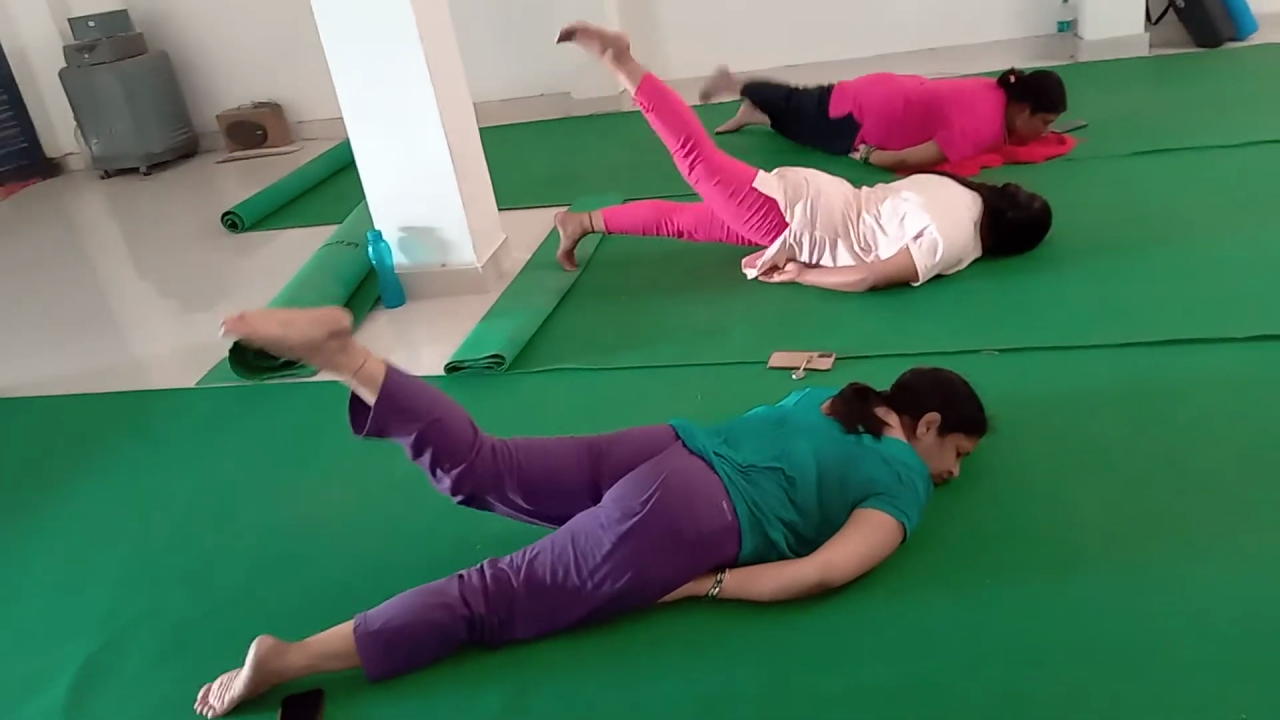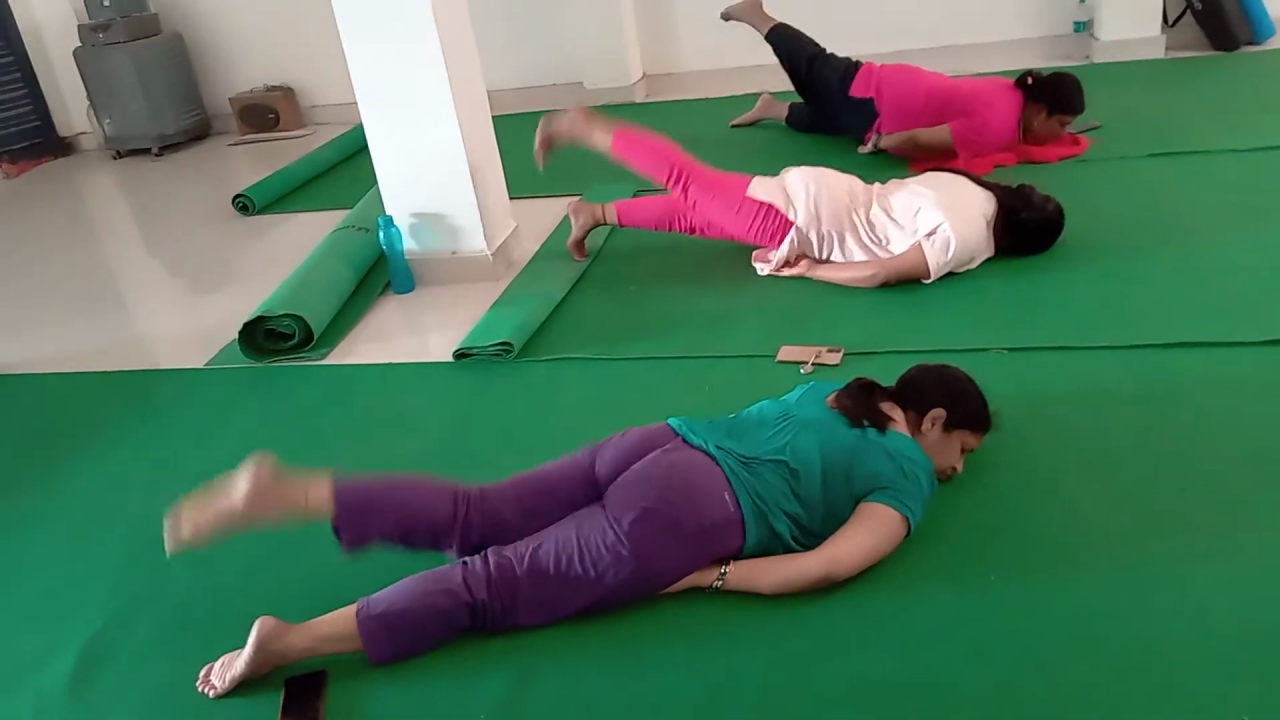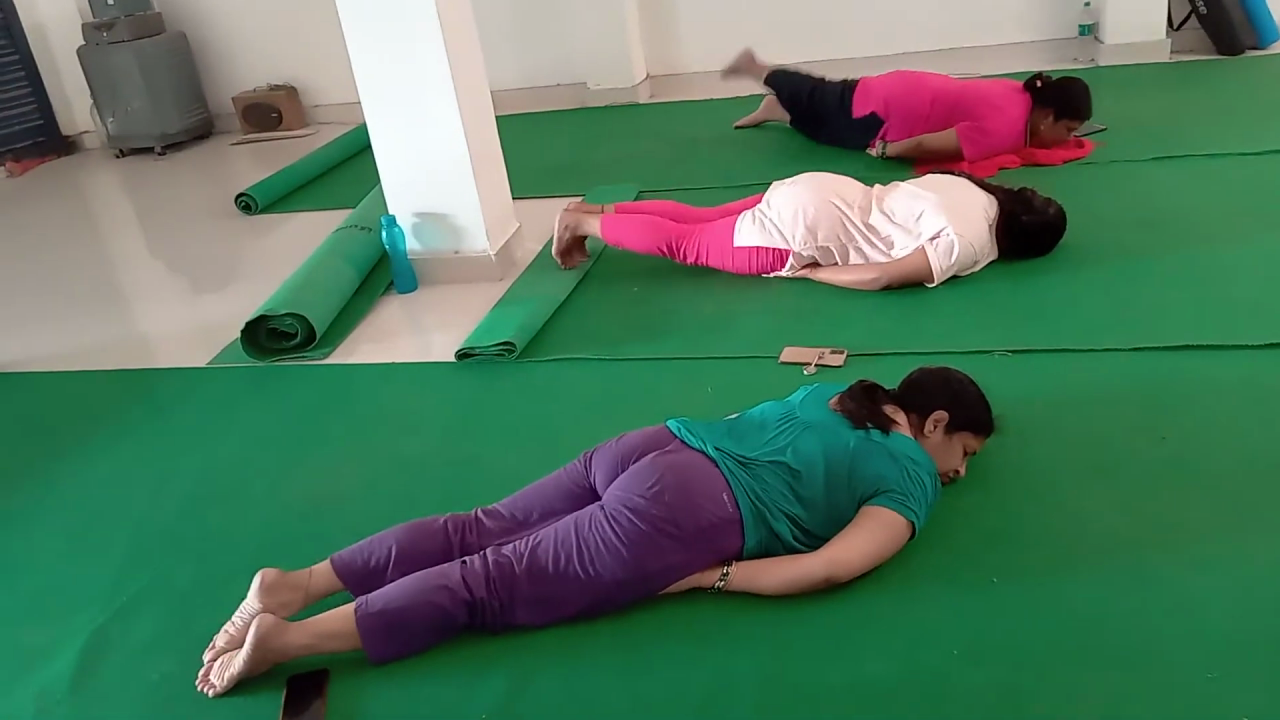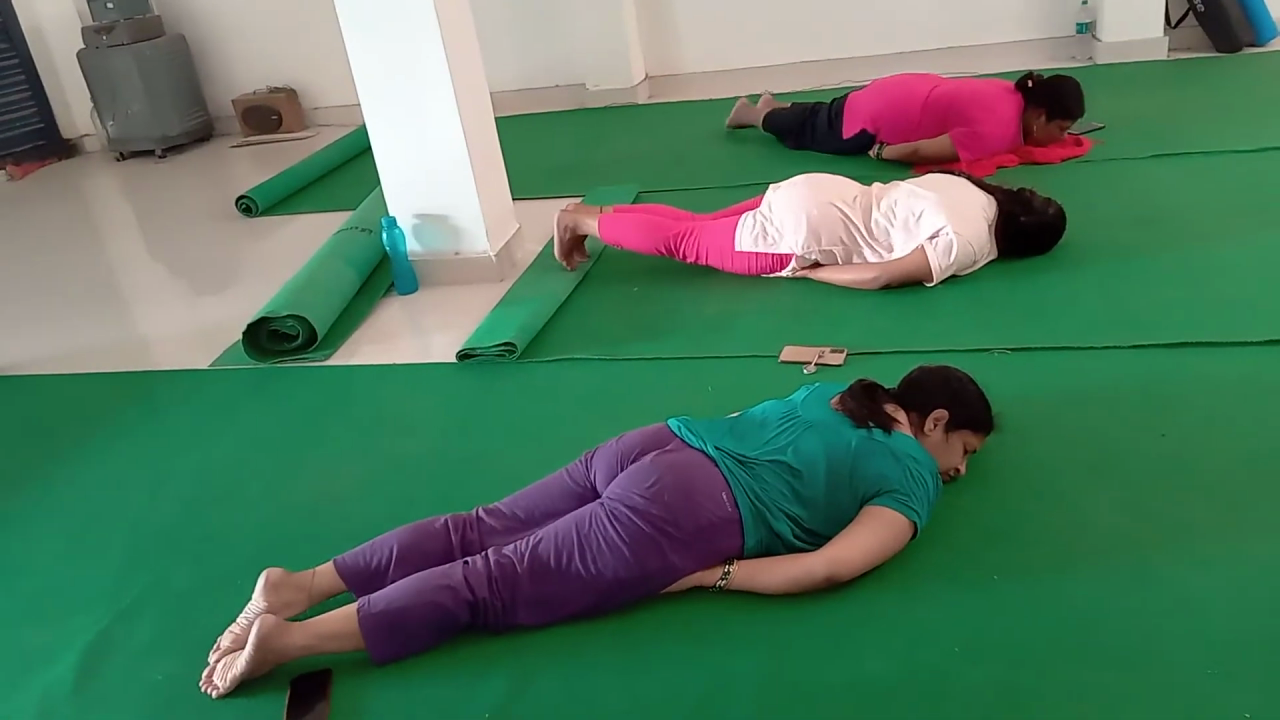
dt=0.3s
person 1, frame 1
left shoulder: (833, 397)
right shoulder: (903, 486)
right elbow: (827, 572)
right wrist: (703, 584)
left hip: (657, 446)
right hip: (679, 516)
left knee: (472, 466)
right knee: (490, 601)
left ankle: (333, 342)
person 1, frame 2
left shoulder: (839, 393)
right shoulder: (907, 480)
right elbow: (827, 567)
right wrist: (710, 576)
left hip: (658, 444)
right hip: (686, 514)
left knee: (469, 519)
right knee: (493, 586)
left ankle: (279, 490)
right ankle: (285, 642)
person 1, frame 3
left shoulder: (843, 395)
right shoulder: (910, 483)
right elbow: (831, 568)
right wrist: (711, 576)
left hip: (653, 446)
right hip: (680, 514)
left knee: (477, 534)
right knee: (493, 585)
left ankle: (292, 584)
right ankle: (285, 637)
person 1, frame 4
left shoulder: (845, 393)
right shoulder: (911, 480)
right elbow: (832, 567)
right wrist: (714, 574)
left hip: (655, 446)
right hip: (685, 513)
left knee: (477, 534)
right knee: (494, 584)
left ankle: (297, 585)
right ankle: (290, 640)
person 2, frame 1
left shoulder: (958, 189)
right shoulder: (953, 244)
right elbow: (868, 279)
right wrist: (800, 275)
left hip: (816, 196)
right hip: (798, 216)
left knee: (682, 222)
right knee: (697, 158)
left ankle: (586, 221)
right ankle: (621, 63)
person 2, frame 2
left shoulder: (973, 189)
right shoulder: (966, 241)
right elbow: (879, 274)
right wrist: (810, 268)
left hip: (828, 195)
right hip: (805, 216)
left knee: (693, 213)
right knee: (687, 185)
left ankle: (595, 212)
right ankle: (581, 127)
person 2, frame 3
left shoulder: (973, 190)
right shoulder: (969, 245)
right elbow: (882, 277)
right wrist: (813, 272)
left hip: (821, 193)
right hip: (804, 232)
left knee: (700, 220)
right knee: (686, 242)
left ankle: (596, 210)
right ankle: (583, 222)
person 2, frame 4
left shoulder: (971, 189)
right shoulder: (969, 243)
right elbow: (881, 277)
right wrist: (812, 272)
left hip: (819, 194)
right hip: (802, 236)
left knee: (697, 224)
right knee: (687, 241)
left ankle: (594, 212)
right ankle: (583, 222)
person 3, frame 1
left shoulder: (1001, 91)
right shoulder: (984, 130)
right elbow: (908, 160)
right wrist: (868, 154)
left hip: (889, 96)
right hip: (862, 110)
left knee: (803, 117)
right knee: (793, 105)
left ankle: (754, 112)
right ankle: (731, 83)
person 3, frame 2
left shoulder: (1017, 93)
right shoulder: (997, 128)
right elbow: (916, 141)
right wrist: (876, 143)
left hip: (897, 88)
right hip: (874, 99)
left knee: (821, 117)
right knee: (813, 67)
left ankle: (773, 108)
person 3, frame 3
left shoulder: (1024, 94)
right shoulder: (1004, 129)
right elbow: (923, 145)
right wrist: (883, 149)
left hip: (906, 92)
right hip: (882, 108)
left knee: (822, 113)
right knee: (817, 102)
left ankle: (774, 106)
right ankle: (756, 68)
person 3, frame 4
left shoulder: (1016, 94)
right shoulder: (998, 131)
right elbow: (918, 152)
right wrist: (881, 153)
left hip: (906, 92)
right hip: (878, 116)
left knee: (821, 123)
right knee: (810, 131)
left ankle: (773, 105)
right ankle: (756, 113)
